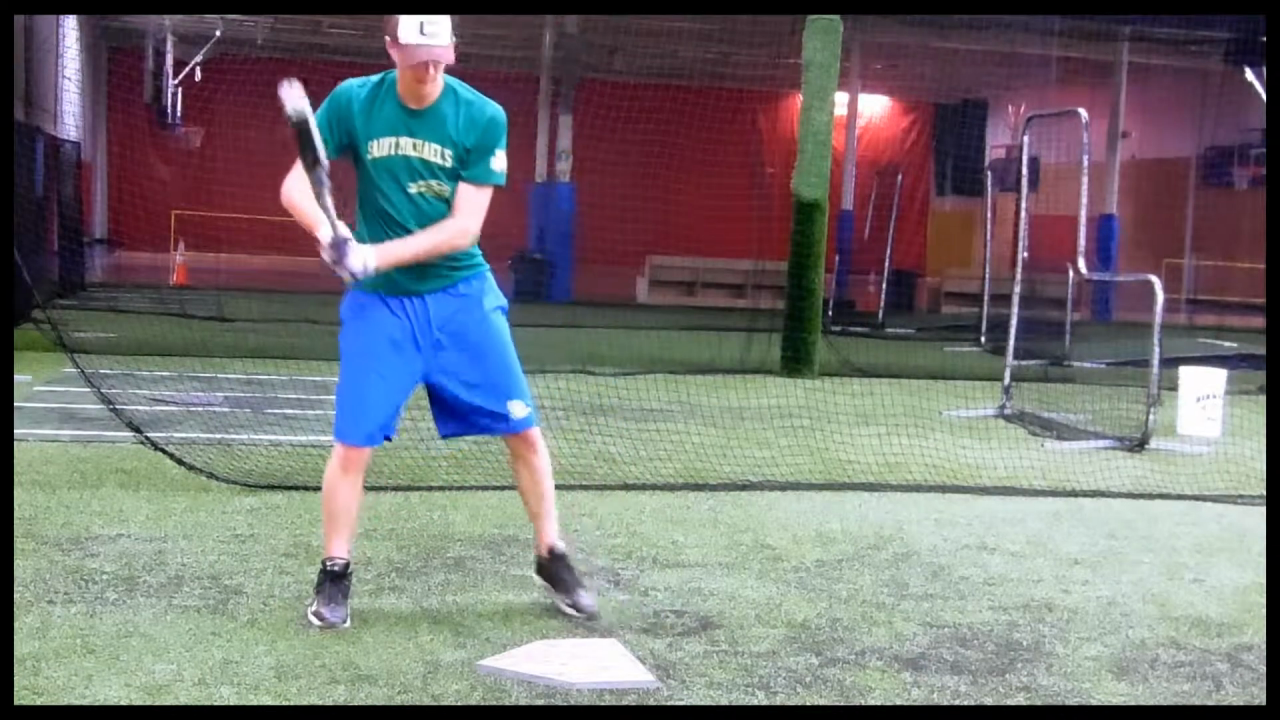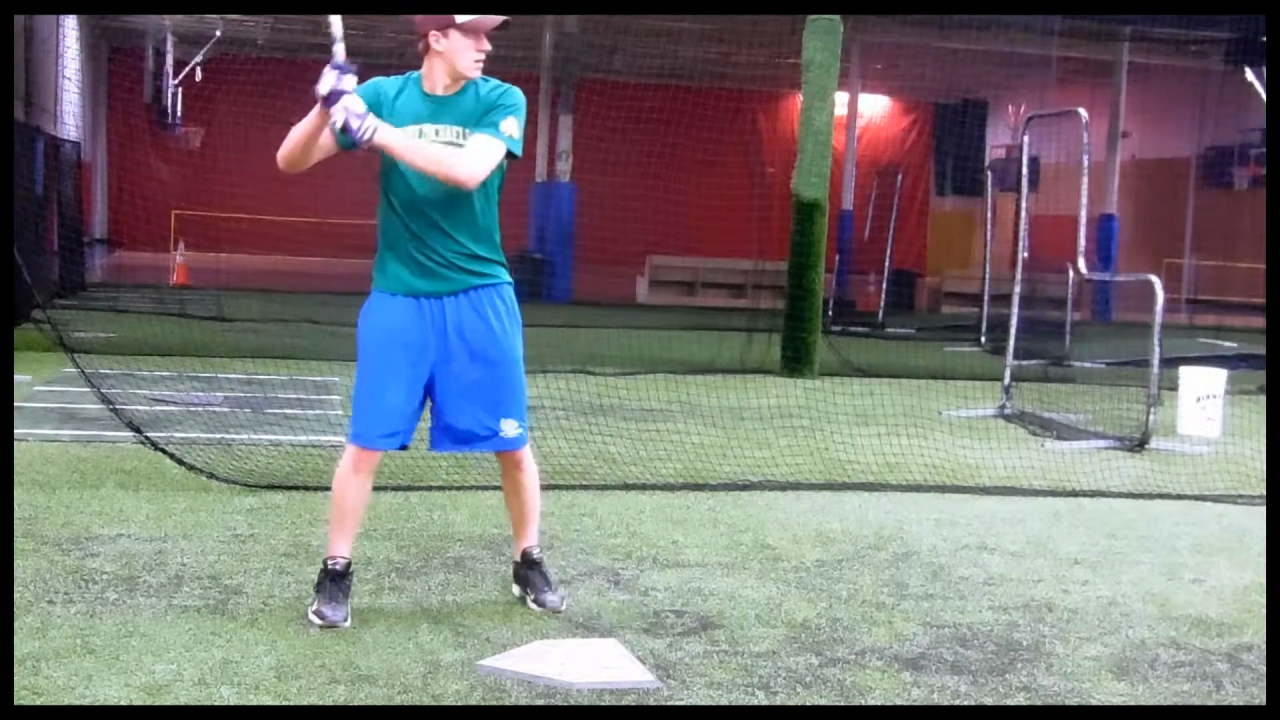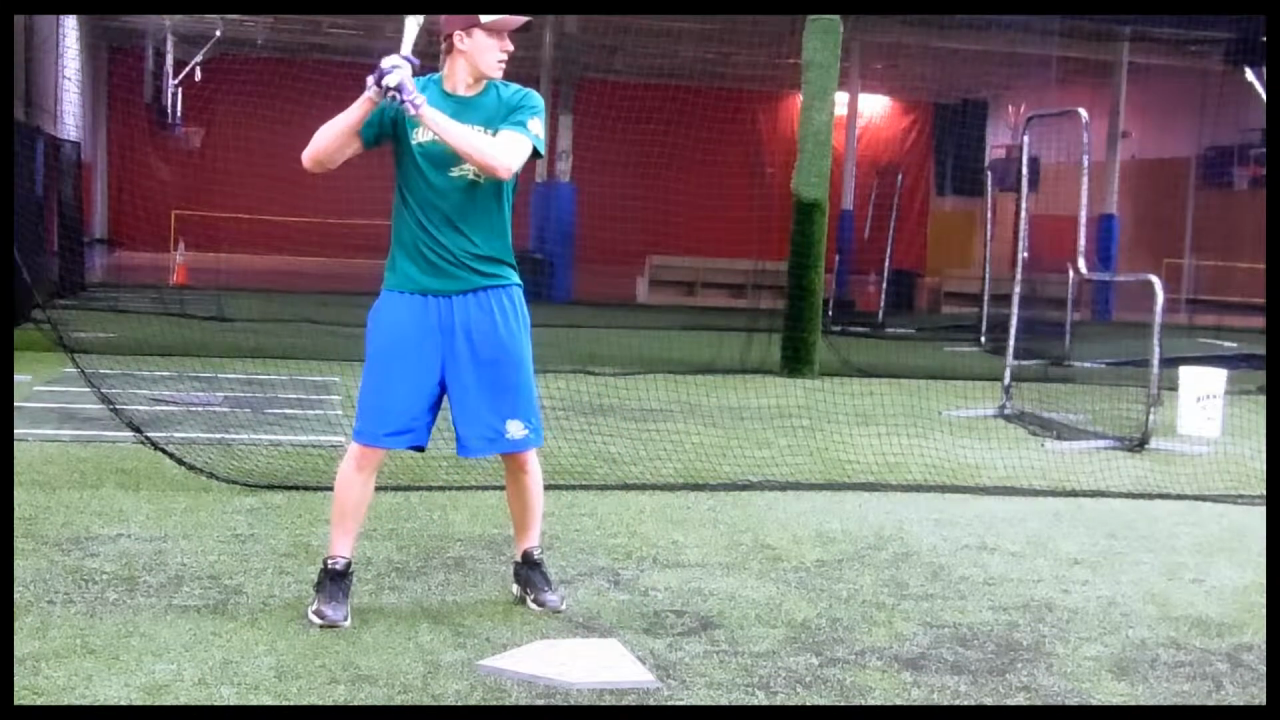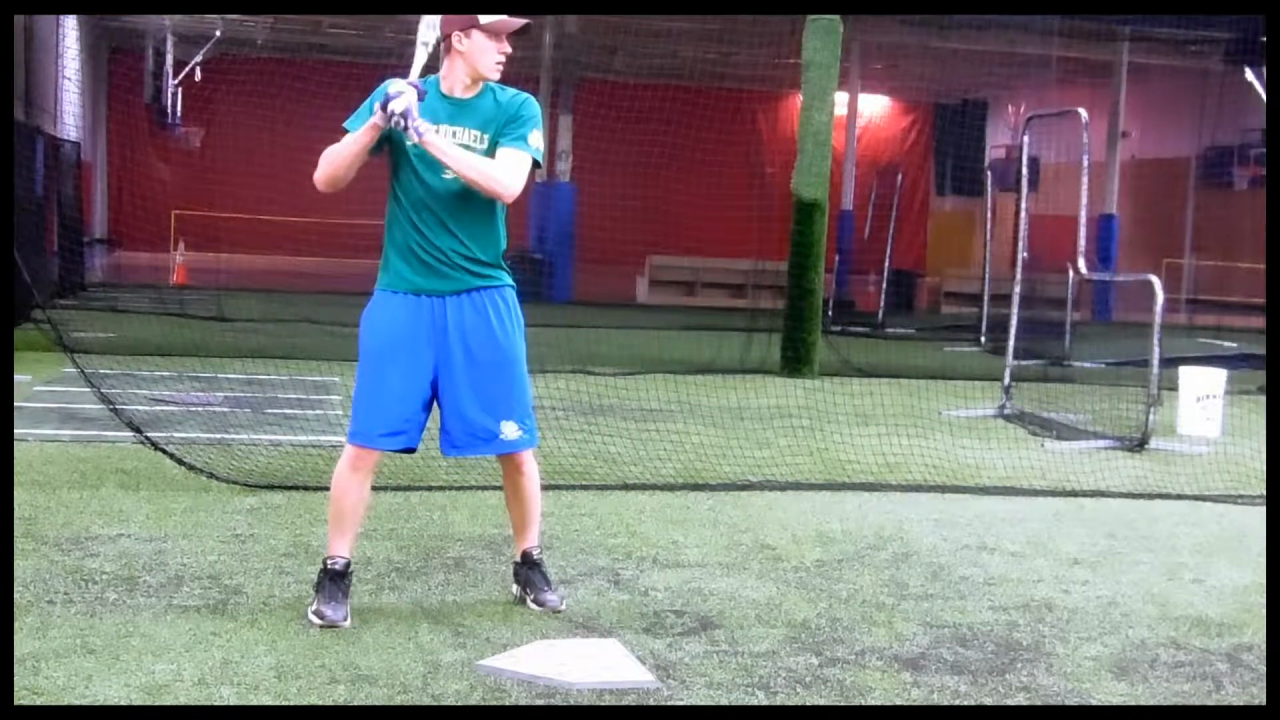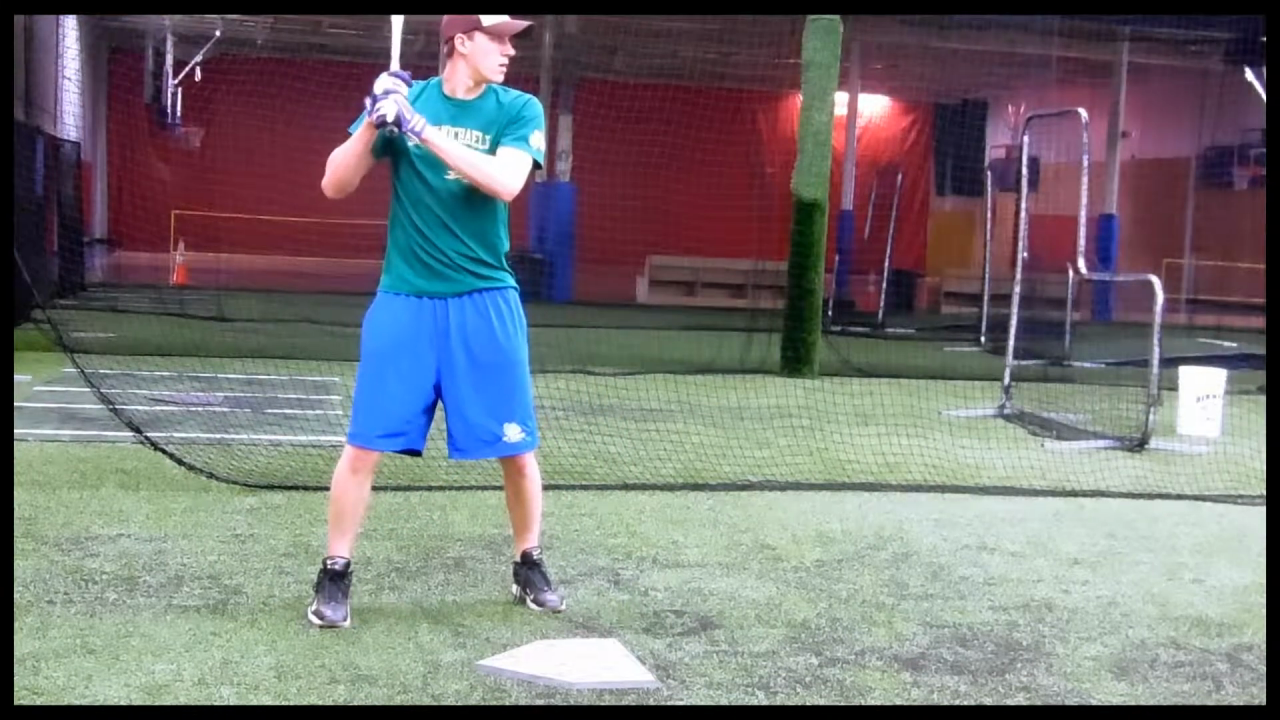
dt=0.4s
person 1, frame 1
left shoulder: (483, 117)
right shoulder: (351, 102)
left elbow: (465, 226)
right elbow: (296, 186)
left wrist: (378, 253)
right wrist: (327, 232)
left hip: (461, 293)
right hip: (376, 301)
left knee: (522, 429)
right knee: (353, 444)
left ankle: (551, 556)
right ankle: (334, 575)
person 1, frame 2
left shoulder: (502, 100)
right shoulder: (382, 93)
left elbow: (468, 170)
right elbow: (290, 163)
left wrist: (372, 128)
right wrist: (323, 110)
left hip: (480, 297)
right hip: (399, 299)
left knee: (513, 443)
right knee: (366, 444)
left ankle: (528, 562)
right ankle: (335, 574)
person 1, frame 3
left shoulder: (521, 103)
right shoulder: (404, 96)
left elbow: (502, 162)
right elbow: (315, 160)
left wrist: (420, 106)
right wrist: (373, 97)
left hip: (491, 298)
right hip: (409, 297)
left knee: (519, 444)
right knee: (370, 441)
left ankle: (529, 564)
right ankle: (335, 573)
person 1, frame 4
left shoulder: (517, 108)
right shoulder: (396, 94)
left elbow: (507, 184)
right elbow: (326, 179)
left wrist: (423, 131)
right wrist: (379, 119)
left hip: (484, 298)
right hip: (401, 299)
left knee: (514, 445)
right knee: (364, 443)
left ankle: (528, 563)
right ankle: (334, 574)
person 1, frame 5
left shoulder: (520, 109)
right shoulder: (402, 95)
left elbow: (505, 182)
right elbow: (334, 185)
left wrist: (419, 128)
right wrist: (373, 121)
left hip: (486, 301)
right hip: (404, 300)
left knee: (516, 448)
right knee: (364, 445)
left ankle: (529, 564)
right ankle: (334, 575)
